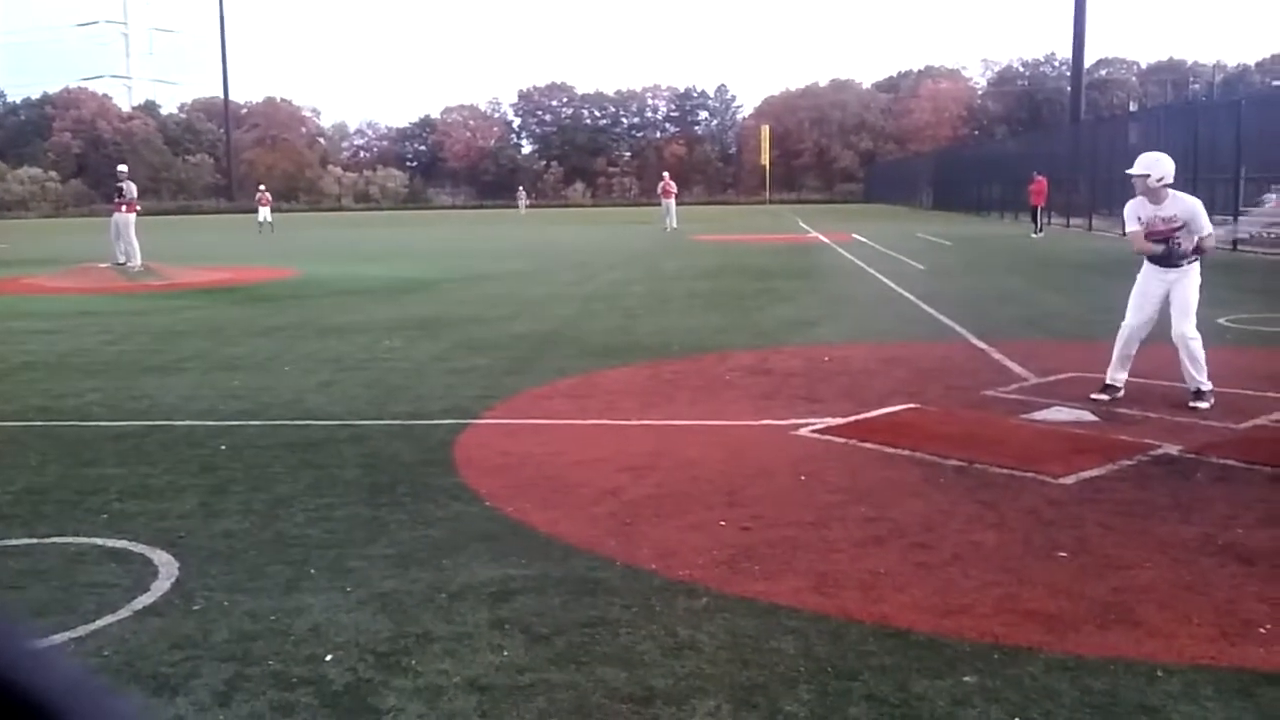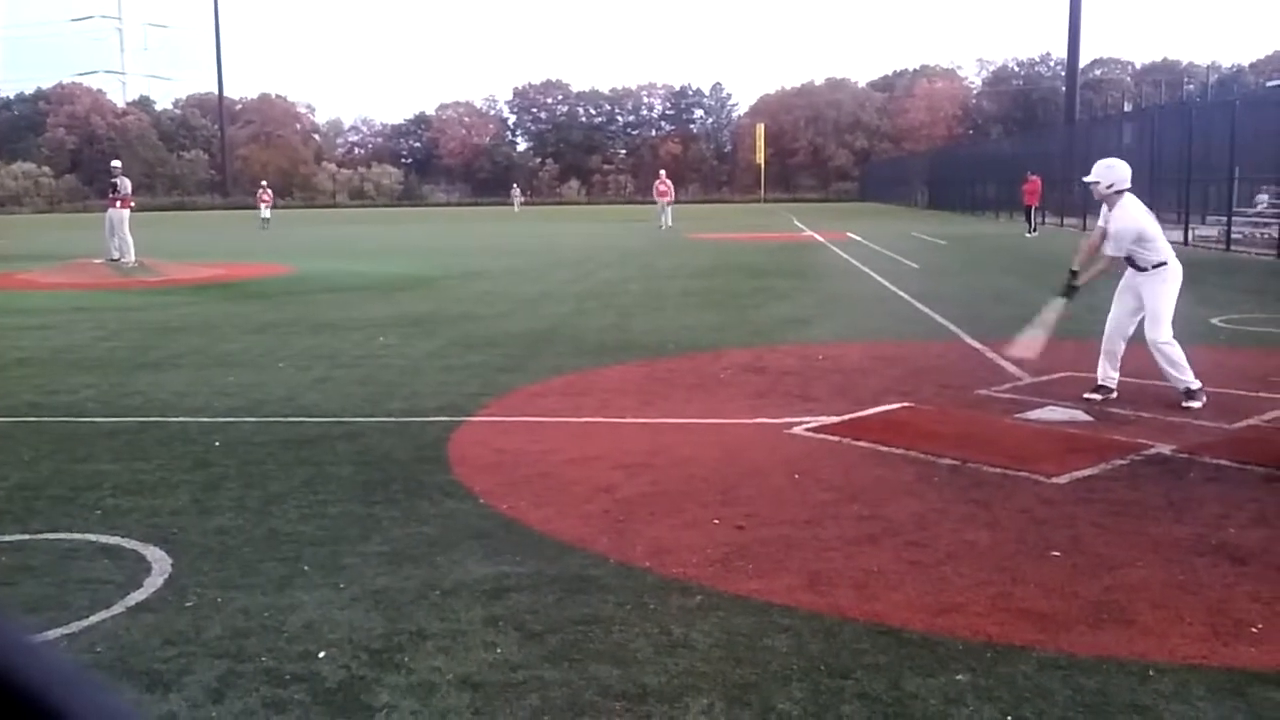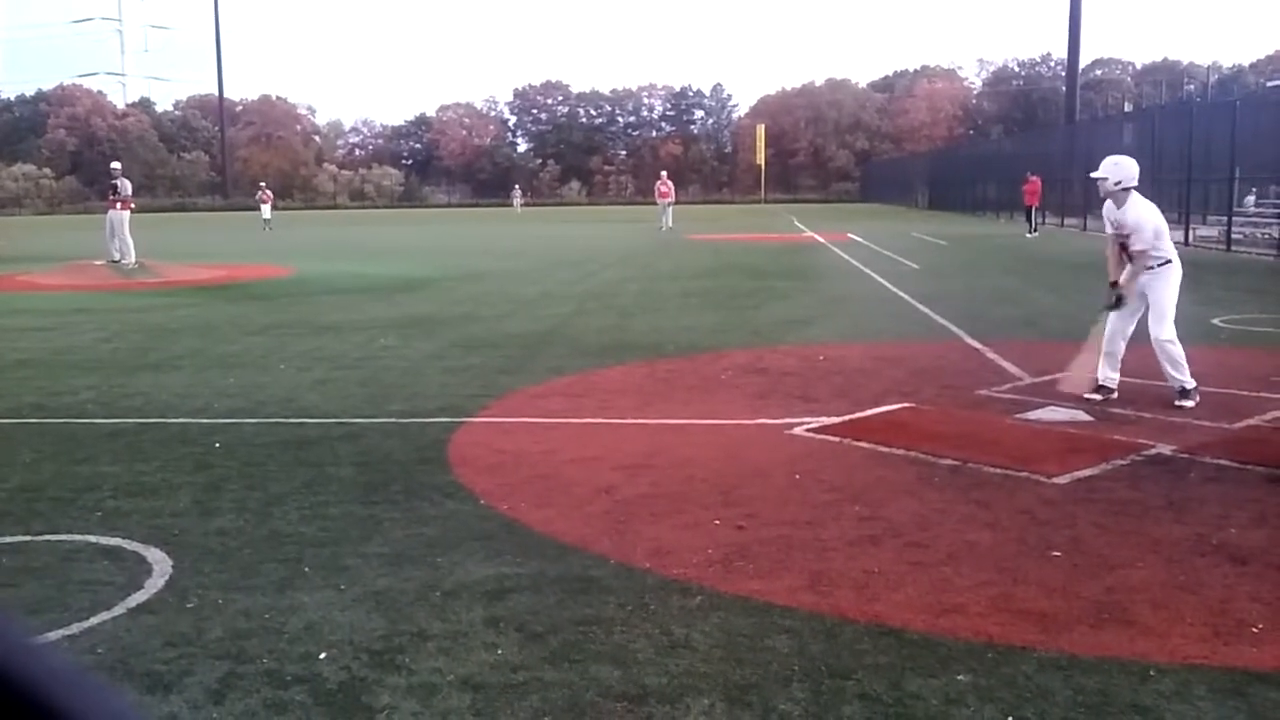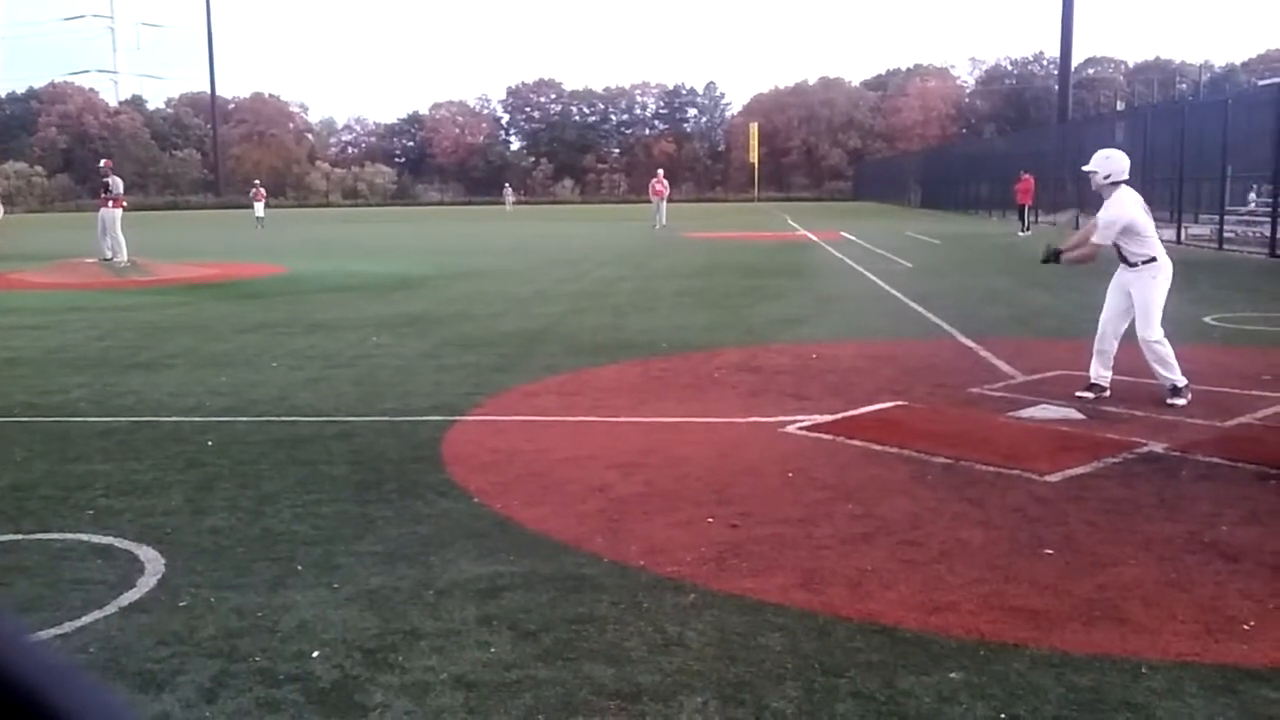
dt=0.7s
person 1, frame 1
left shoulder: (1189, 205)
right shoulder: (1133, 207)
left elbow: (1209, 240)
right elbow: (1137, 245)
left wrist: (1200, 247)
right wrist: (1166, 250)
left hip: (1185, 272)
right hip: (1153, 271)
left knee: (1184, 331)
right knee: (1131, 327)
left ankle: (1202, 388)
right ankle: (1114, 382)
person 1, frame 2
left shoulder: (1124, 219)
right shoulder: (1111, 206)
left elbow: (1107, 261)
right elbow: (1093, 241)
left wrist: (1078, 283)
right wrist: (1074, 271)
left hip: (1161, 274)
right hip: (1137, 272)
left knee: (1157, 336)
right knee: (1115, 327)
left ankle: (1192, 387)
right ankle: (1106, 383)
person 1, frame 3
left shoulder: (1142, 213)
right shoulder: (1109, 207)
left elbow: (1140, 260)
right elbow: (1113, 247)
left wrist: (1124, 293)
right wrist: (1114, 283)
left hip: (1163, 272)
right hip: (1134, 273)
left knee: (1161, 333)
right knee: (1115, 328)
left ankle: (1187, 387)
right ankle: (1107, 383)
person 1, frame 4
left shoulder: (1117, 209)
right shoulder: (1123, 195)
left elbow: (1090, 253)
right elbow: (1092, 229)
left wrist: (1059, 258)
right wrist: (1061, 248)
left hip: (1150, 271)
right hip: (1128, 270)
left knee: (1148, 334)
right knee: (1108, 327)
left ankle: (1178, 385)
right ankle: (1099, 382)
